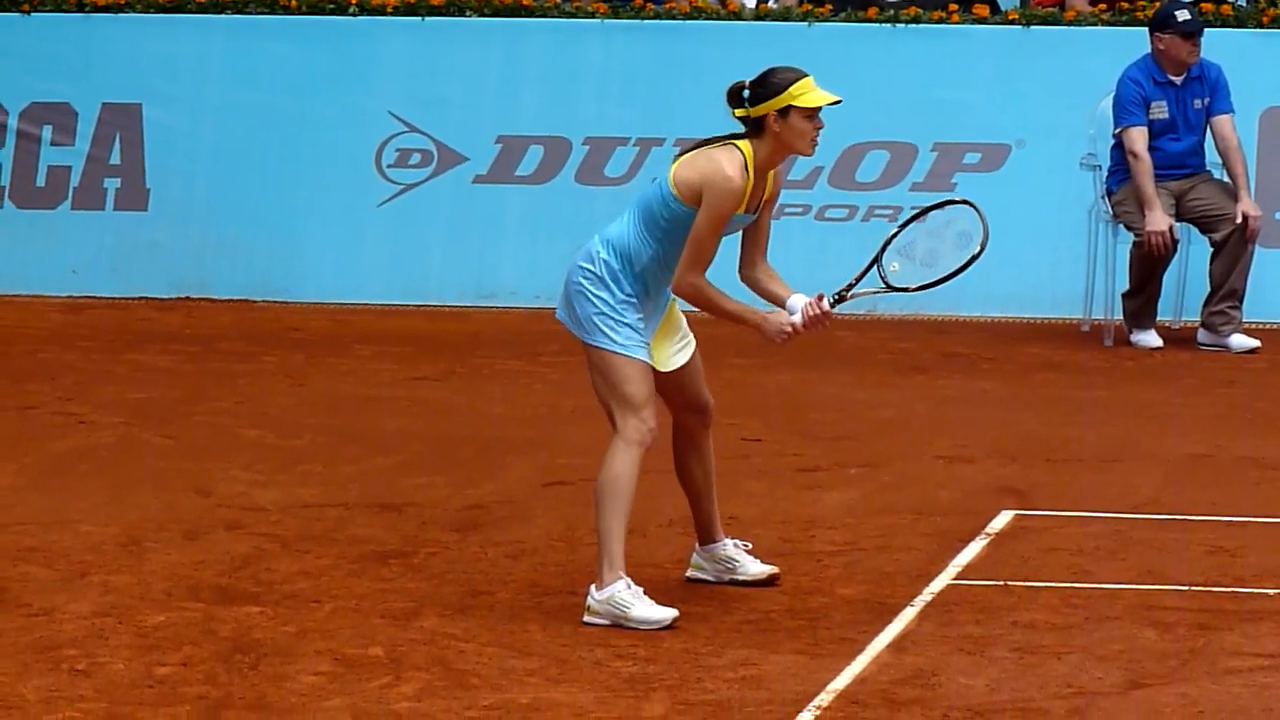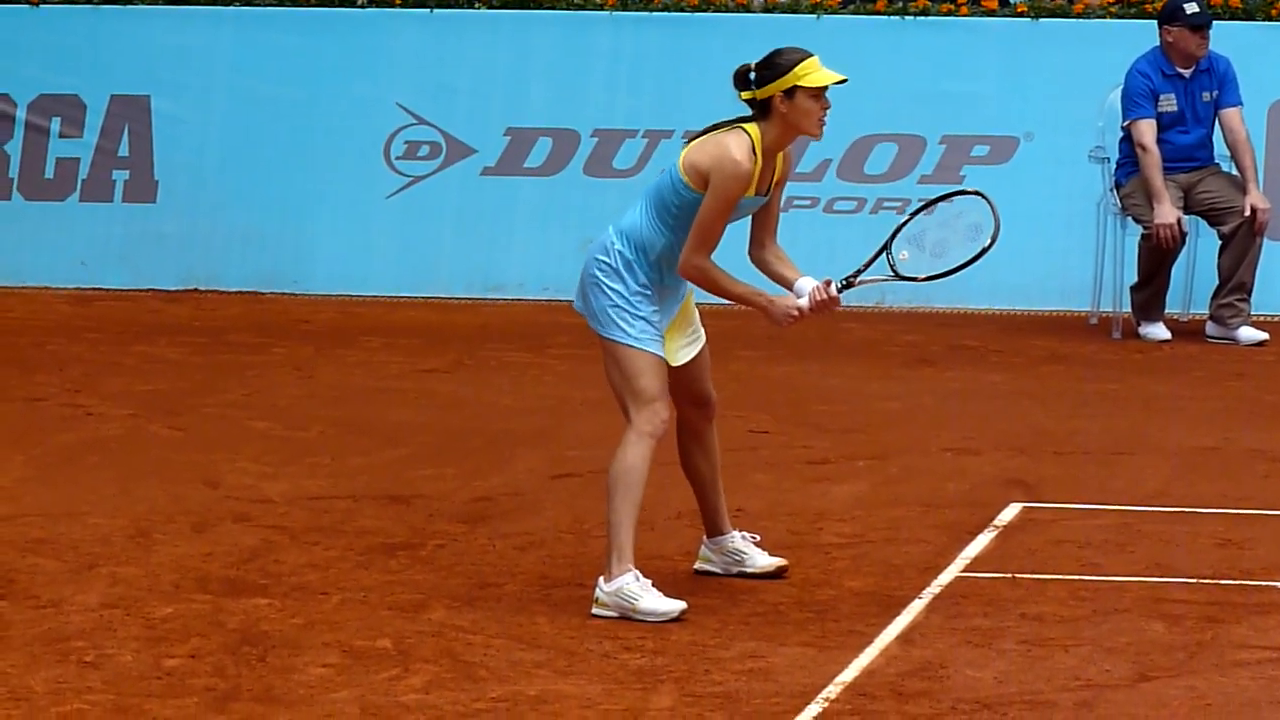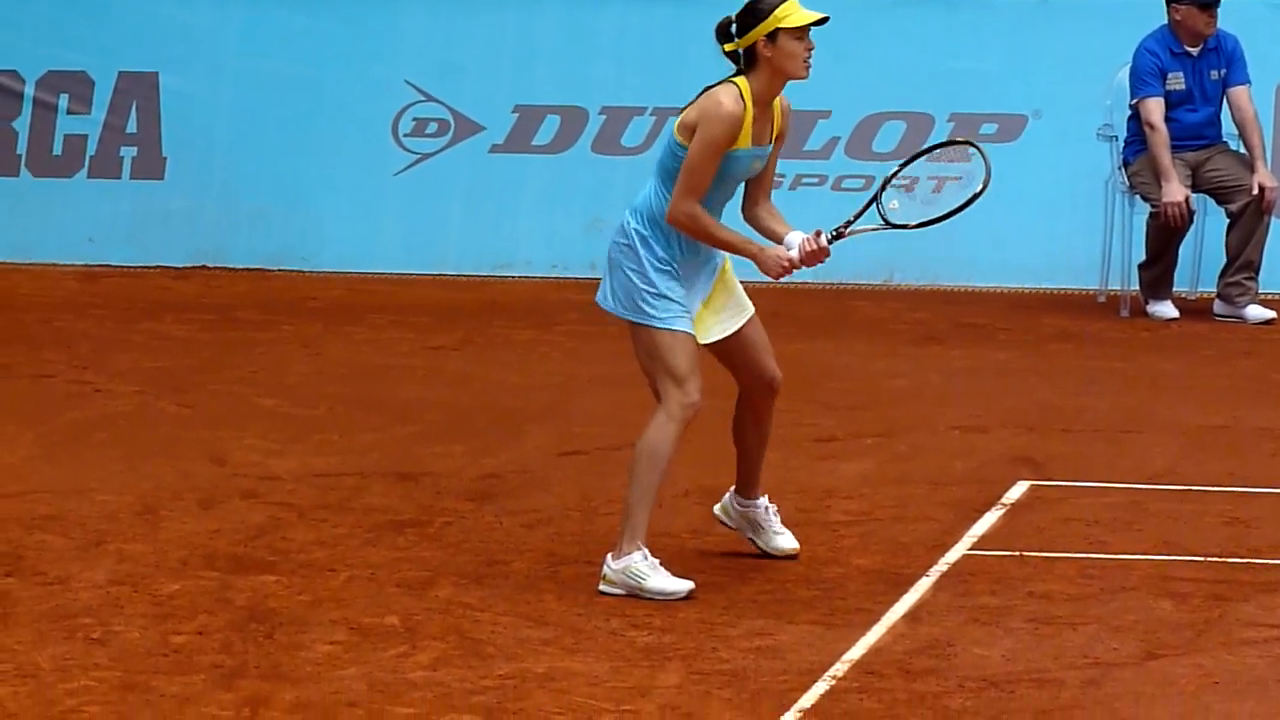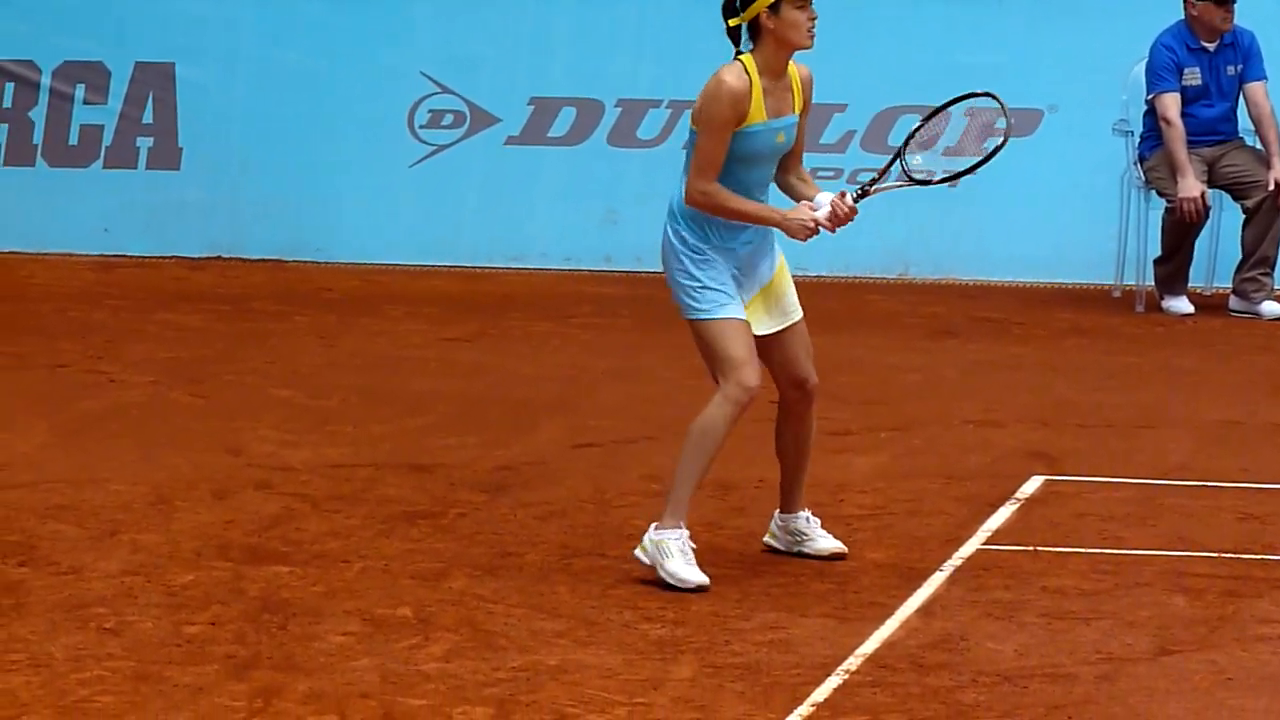
dt=0.3s
person 1, frame 1
left shoulder: (767, 177)
right shoulder: (728, 176)
left elbow: (753, 267)
right elbow: (689, 282)
left wrist: (796, 303)
right wrist: (760, 322)
left hip: (650, 292)
right hip: (608, 287)
left knee: (696, 415)
right knee: (636, 427)
left ankle: (713, 550)
right ankle: (609, 587)
person 1, frame 2
left shoulder: (778, 158)
right shoulder: (735, 159)
left elbow: (763, 248)
right elbow: (694, 262)
left wrist: (804, 287)
right wrist: (767, 304)
left hip: (664, 281)
right hip: (624, 277)
left knee: (699, 408)
right knee: (649, 419)
left ankle: (721, 543)
right ankle: (618, 578)
person 1, frame 3
left shoulder: (778, 109)
right shoulder: (725, 108)
left elbow: (756, 204)
right elbow: (681, 211)
left wrist: (793, 239)
right wrist: (756, 254)
left hip: (703, 262)
right hip: (653, 259)
left knee: (764, 380)
right knee: (682, 400)
left ankle: (746, 503)
right ankle: (626, 559)
person 1, frame 4
left shoulder: (799, 80)
right shoulder: (731, 85)
right elbow: (699, 191)
left wrist: (821, 201)
right wrist: (783, 219)
left hip: (756, 251)
right hip: (702, 249)
left knee: (801, 385)
right knee: (741, 383)
left ankle: (790, 520)
right ankle: (668, 532)
person 2, frame 1
left shoulder: (1211, 75)
right shoulder: (1134, 80)
left elbow: (1227, 138)
right elbow: (1137, 151)
left wrist: (1244, 196)
right wrist: (1153, 211)
left hip: (1193, 179)
right hip: (1137, 181)
left knee: (1241, 222)
right knee: (1158, 236)
left ankle: (1219, 326)
right ankle: (1140, 324)
person 2, frame 2
left shoulder: (1220, 67)
right shoulder: (1143, 73)
left elbow: (1236, 131)
right elbow: (1145, 143)
left wrist: (1252, 188)
right wrist: (1161, 203)
left hip: (1202, 171)
right hip: (1145, 174)
left knee: (1250, 214)
right knee: (1166, 228)
left ankle: (1228, 318)
right ankle: (1149, 316)
person 2, frame 3
left shoulder: (1228, 46)
right shoulder: (1151, 52)
left elbow: (1244, 110)
right elbow: (1153, 122)
right wrist: (1169, 182)
left hip: (1210, 150)
right hip: (1154, 153)
right knee: (1174, 207)
left ankle: (1235, 296)
right ankle: (1156, 295)
person 2, frame 4
left shoulder: (1245, 42)
right shoulder: (1167, 47)
right elbow: (1169, 117)
right wrist: (1185, 177)
left hip: (1226, 146)
right hip: (1169, 148)
right knee: (1190, 203)
left ankle: (1250, 292)
right ankle: (1172, 289)
